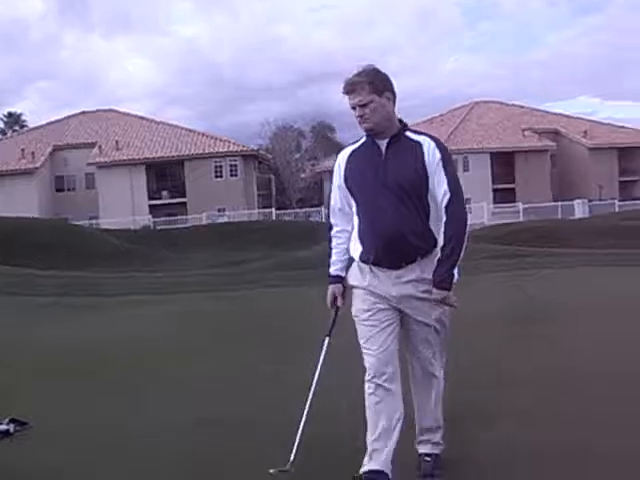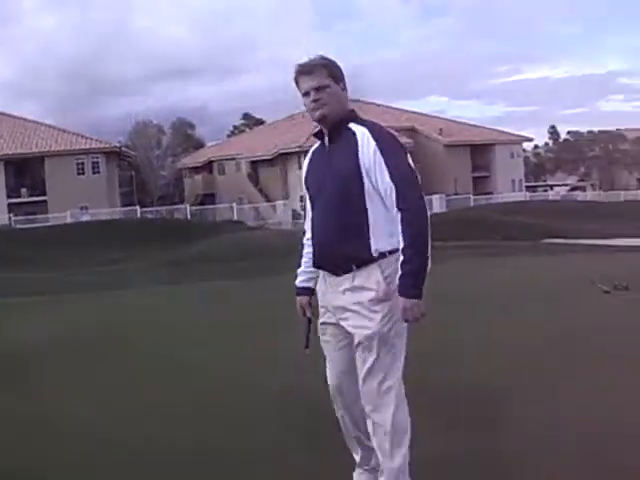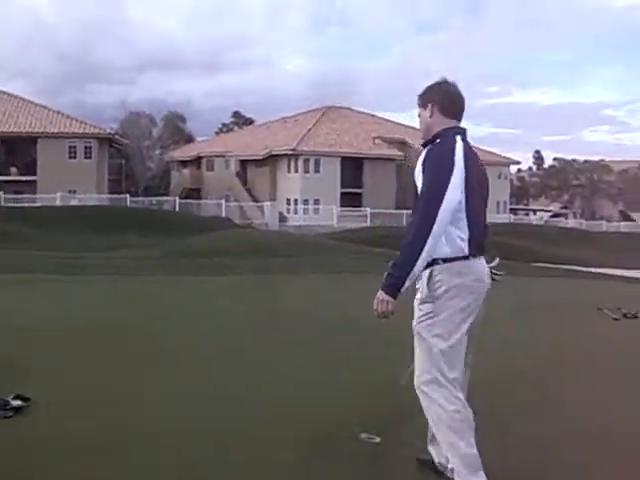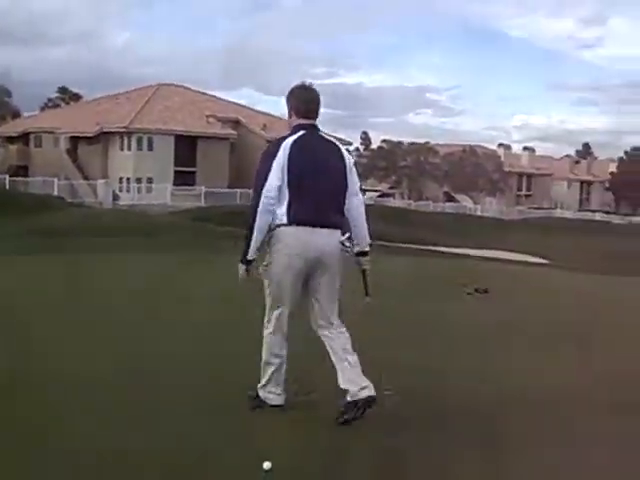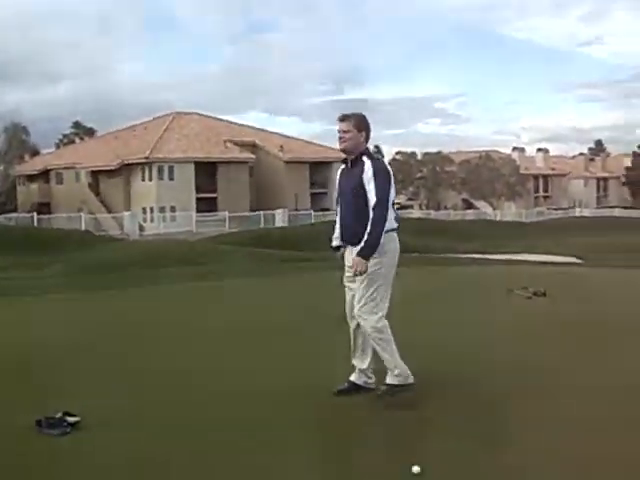
dt=0.7s
person 1, frame 1
left shoulder: (428, 149)
right shoulder: (348, 160)
left elbow: (454, 214)
right elbow: (341, 223)
left wrist: (444, 276)
right wrist: (337, 275)
left hip: (421, 275)
right hip: (370, 280)
left knee: (427, 368)
right knee: (379, 374)
left ankle: (430, 446)
person 1, frame 2
left shoulder: (373, 140)
right shoulder: (313, 156)
left elbow: (410, 210)
left wrist: (410, 285)
right wrist: (305, 284)
left hip: (375, 283)
right hip: (331, 287)
left knee: (380, 391)
right knee: (341, 387)
person 1, frame 3
left shoulder: (439, 152)
right shoulder: (467, 154)
left elbow: (427, 224)
left wrist: (392, 284)
left hip: (447, 277)
right hip: (468, 270)
left knee: (436, 381)
right knee: (444, 375)
person 1, frame 4
left shoulder: (279, 149)
right shoulder: (339, 152)
left elbow: (263, 203)
right elbow: (354, 202)
left wrist: (248, 255)
right wrist: (362, 248)
left hip: (289, 240)
right hip: (329, 242)
left knee: (277, 322)
right knee: (328, 322)
left ankle: (270, 394)
right ankle: (358, 390)
person 1, frame 5
left shoulder: (375, 167)
right shoulder: (343, 171)
left elbow: (380, 212)
left wrist: (364, 253)
right wrist: (338, 244)
left hip: (377, 249)
right hip: (354, 251)
left knee: (369, 313)
right knee: (355, 316)
left ankle: (399, 375)
right ankle: (363, 376)
